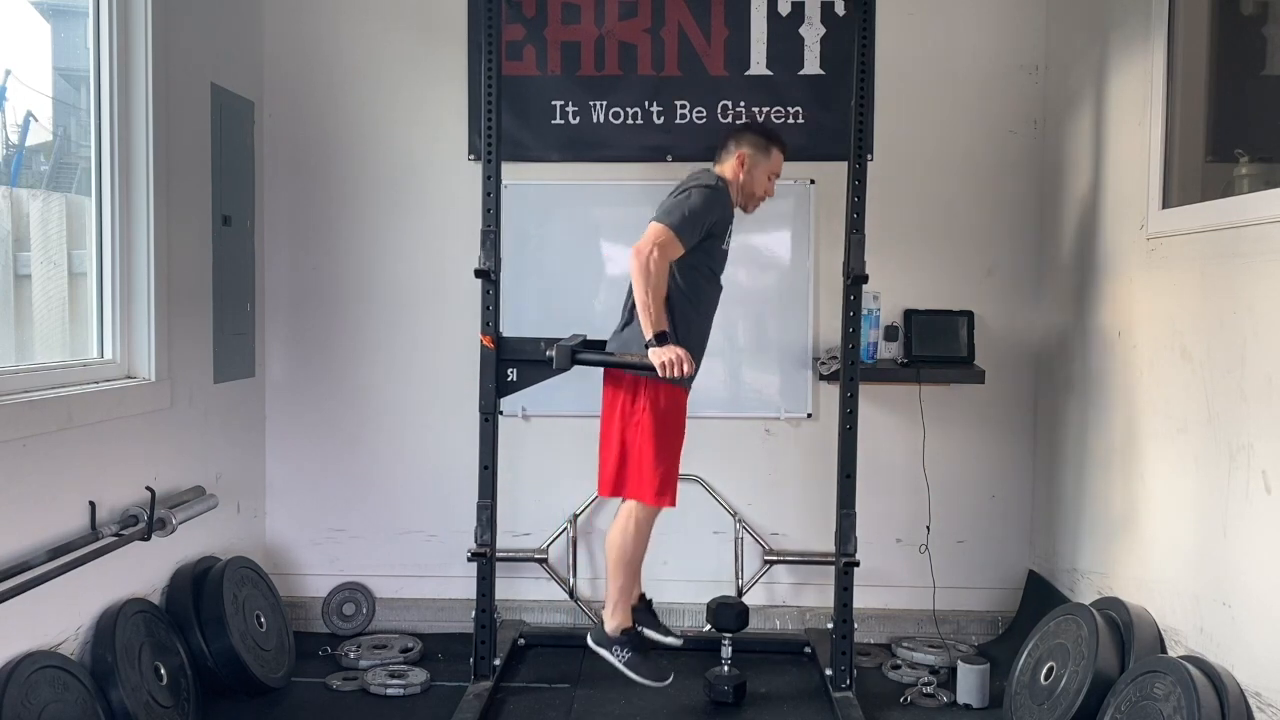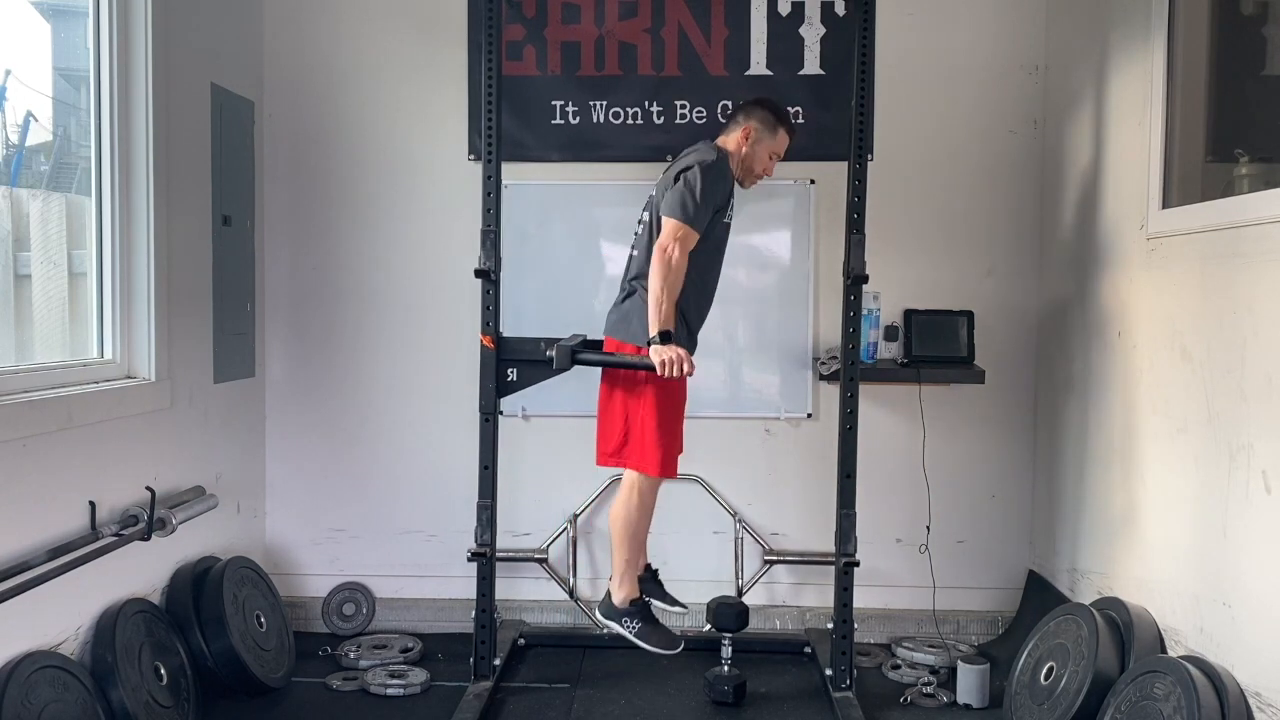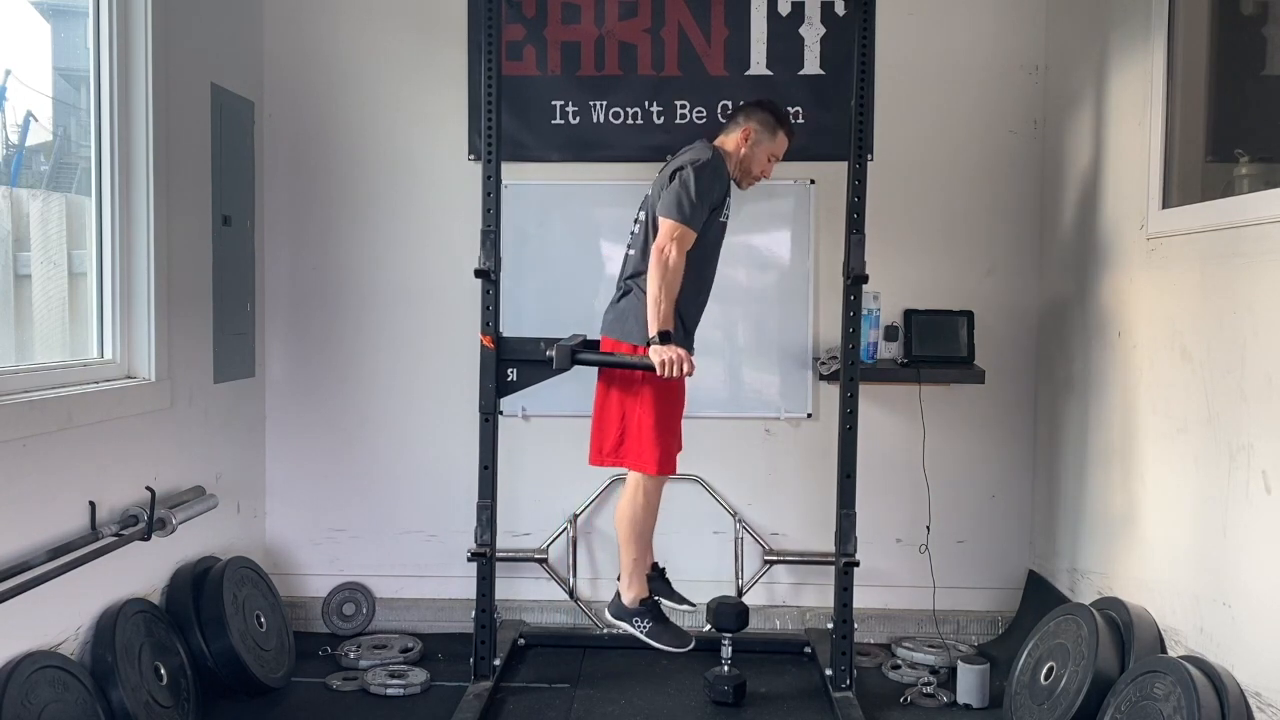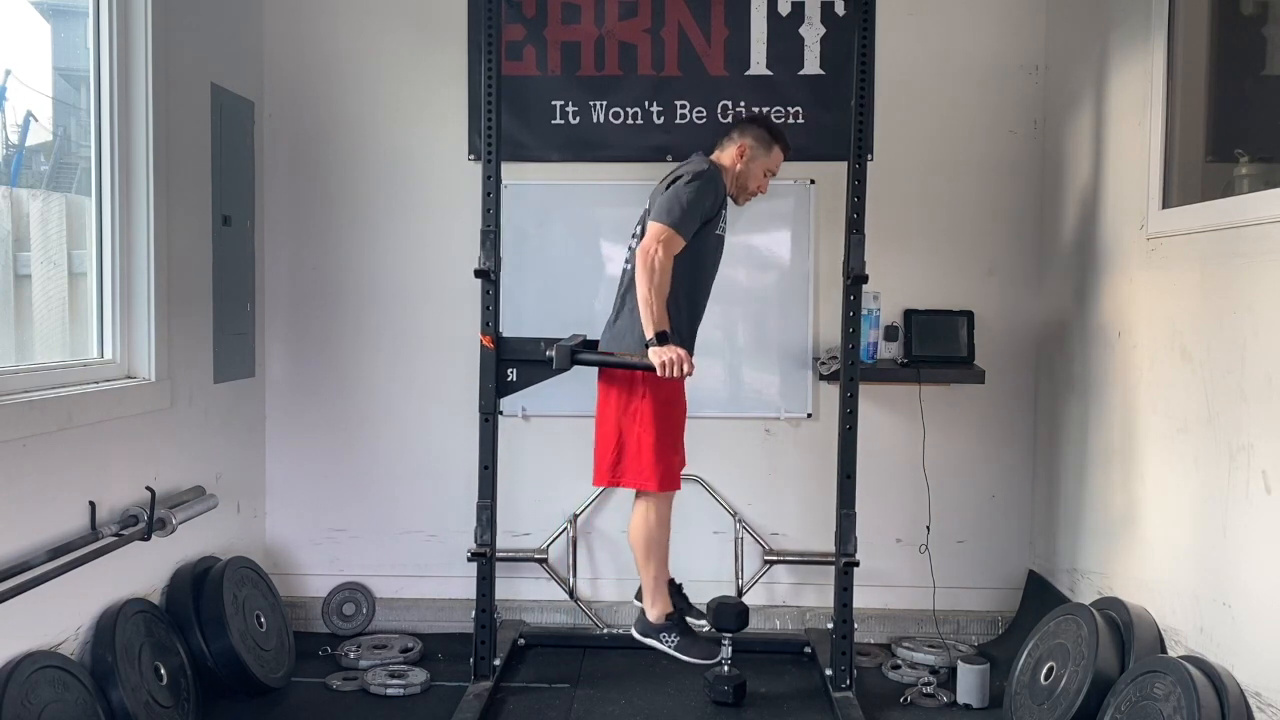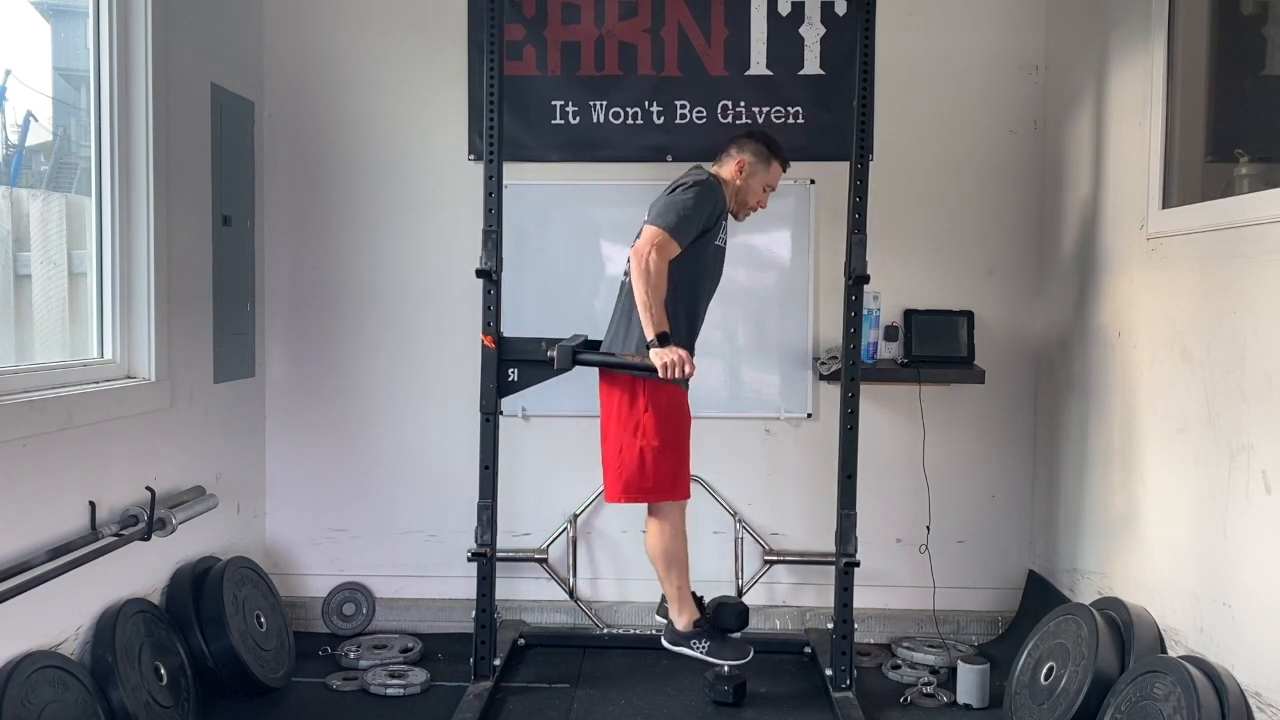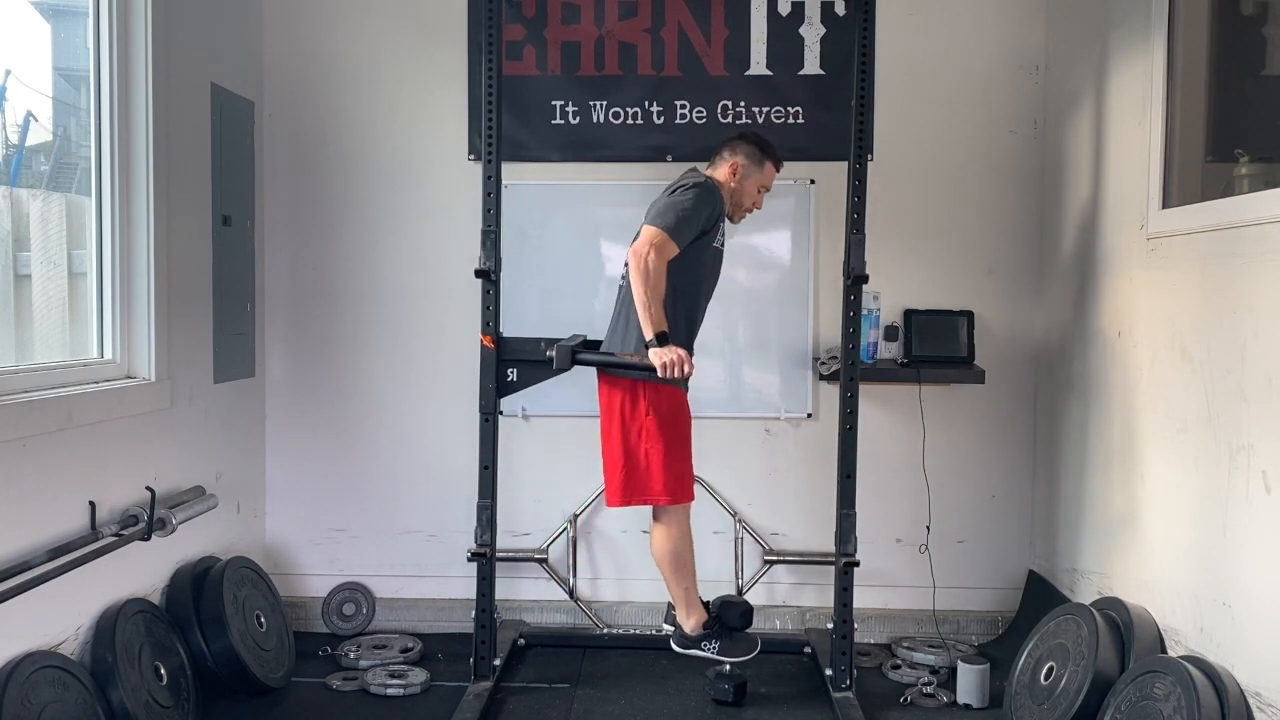
dt=0.2s
person 1, frame 1
left shoulder: (709, 202)
right shoulder: (707, 195)
left elbow: (660, 256)
right elbow: (647, 252)
right wrist: (657, 340)
left hip: (656, 369)
right hip: (649, 370)
left knee: (646, 497)
right knee: (643, 498)
left ankle: (629, 604)
right ankle: (614, 626)
person 1, frame 2
left shoulder: (706, 171)
right shoulder: (708, 169)
right elbow: (669, 249)
right wrist: (662, 337)
left hip: (653, 339)
right hip: (648, 343)
left knee: (648, 468)
right knee: (644, 470)
left ankle: (636, 572)
right ankle: (621, 599)
person 1, frame 3
left shoulder: (703, 171)
right shoulder: (704, 167)
right elbow: (668, 250)
right wrist: (662, 337)
left hip: (651, 336)
right hip: (644, 339)
left knee: (651, 467)
right knee: (646, 469)
left ankle: (644, 570)
right ankle: (631, 599)
person 1, frame 4
left shoulder: (702, 190)
right shoulder: (700, 180)
right elbow: (653, 252)
right wrist: (659, 339)
left hip: (650, 351)
right hip: (643, 355)
left knee: (658, 483)
right knee: (654, 487)
left ankle: (658, 588)
right ankle: (657, 616)
person 1, frame 5
left shoulder: (705, 206)
right shoulder: (701, 191)
right elbow: (647, 254)
right wrist: (659, 341)
left hip: (654, 365)
right hip: (644, 368)
left knee: (668, 493)
right knee: (667, 499)
left ankle: (678, 599)
right ankle: (686, 623)
person 1, frame 6
left shoulder: (701, 208)
right shoulder: (700, 193)
right elbow: (645, 254)
right wrist: (658, 341)
left hip: (650, 369)
right hip: (645, 370)
left knee: (670, 498)
right knee: (671, 502)
left ankle: (684, 604)
right ankle: (692, 625)
